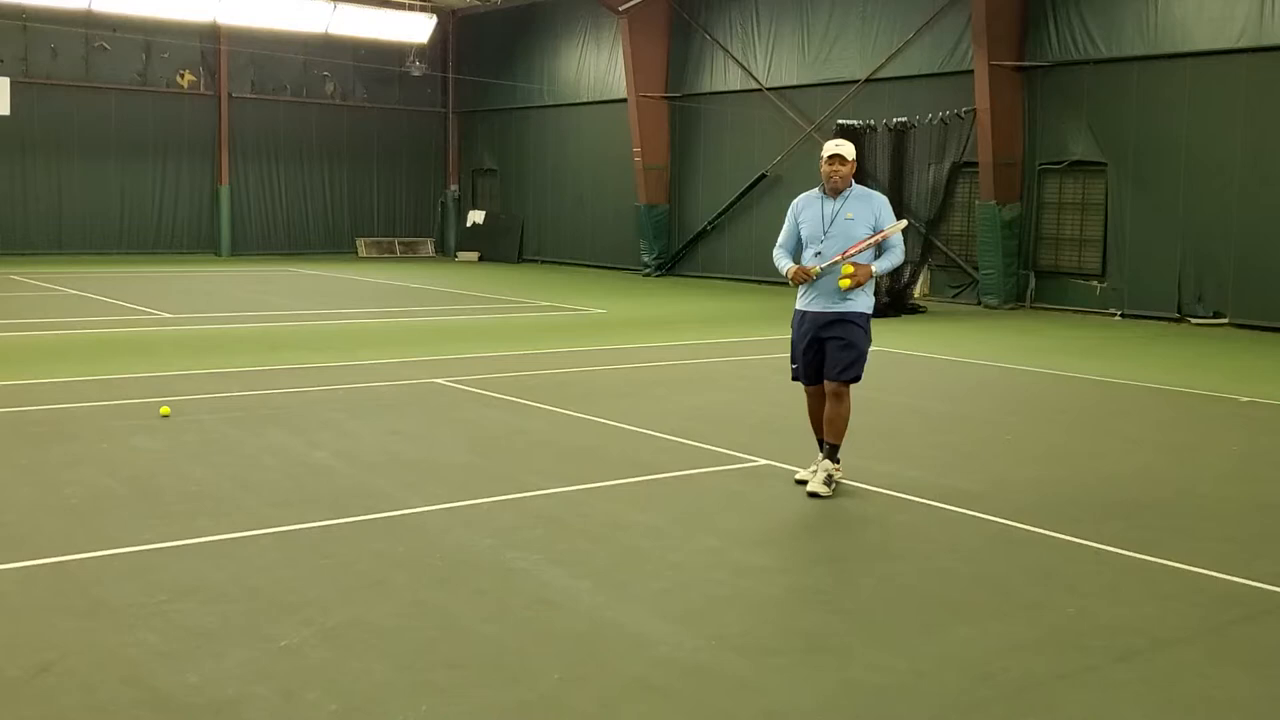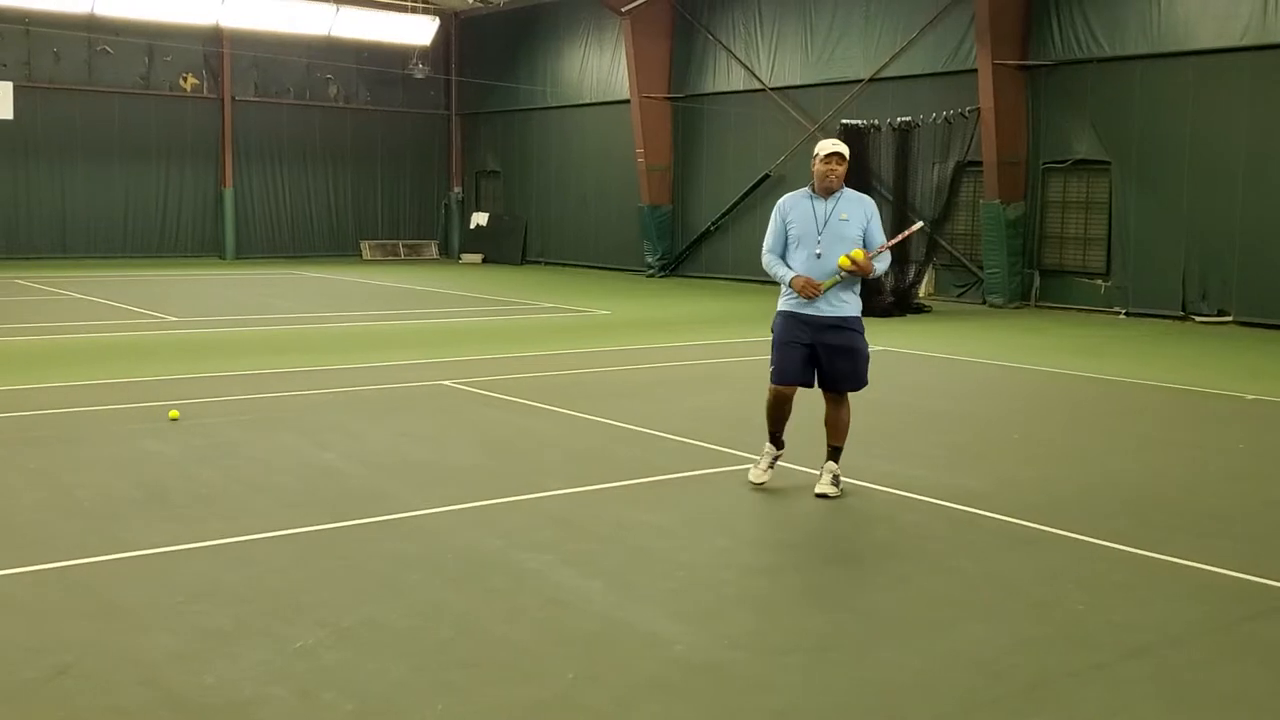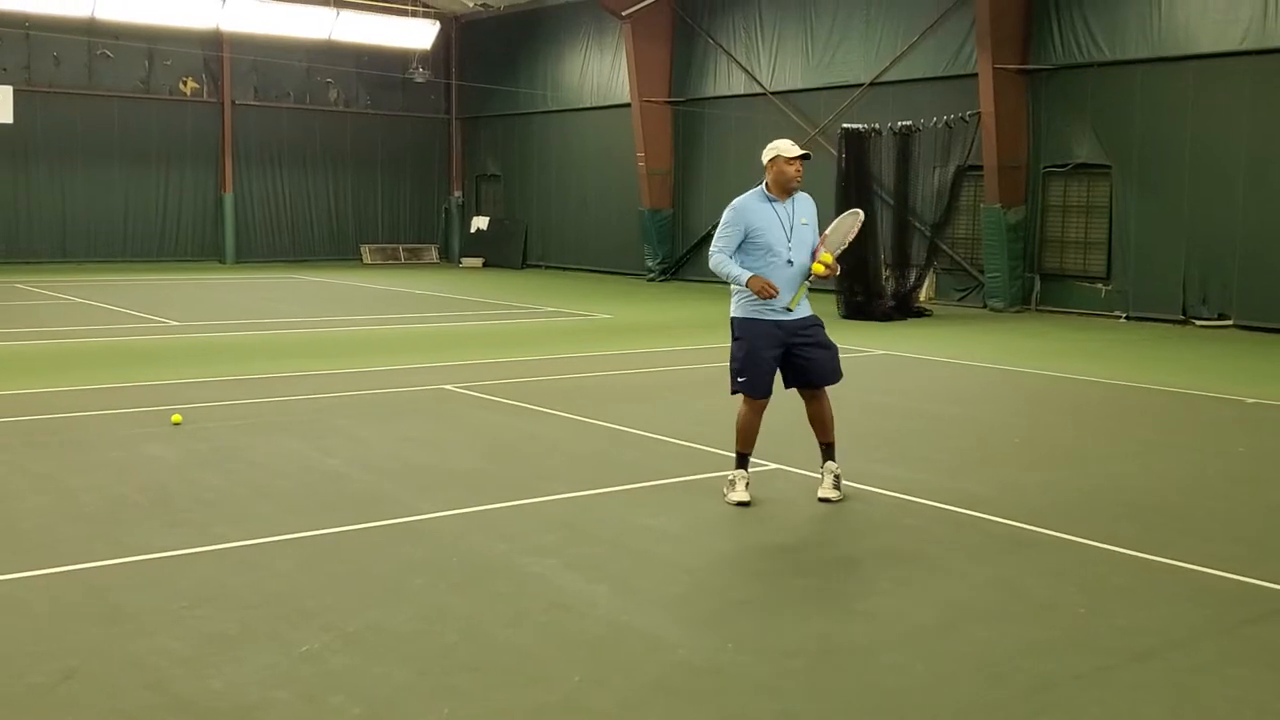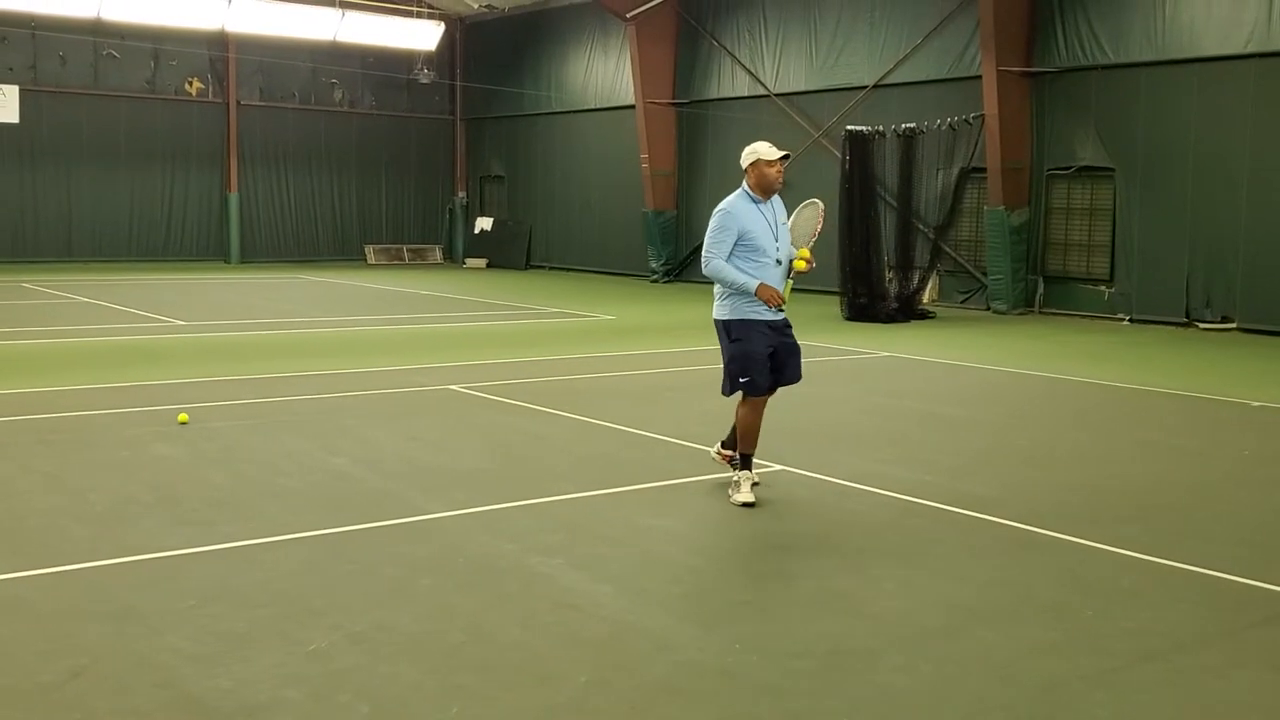
dt=0.5s
person 1, frame 1
left shoulder: (875, 202)
right shoulder: (802, 204)
left elbow: (896, 250)
right elbow: (781, 249)
left wrist: (870, 269)
right wrist: (789, 269)
left hip: (850, 312)
right hip: (808, 310)
left knee: (836, 387)
right knee: (812, 388)
left ankle: (828, 465)
right ankle: (827, 457)
person 1, frame 2
left shoulder: (864, 206)
right shoulder: (788, 204)
left elbow: (883, 254)
right elbow: (769, 255)
left wrist: (871, 267)
right wrist: (791, 279)
left hip: (842, 316)
right hip: (794, 313)
left knee: (836, 395)
right knee: (781, 389)
left ankle: (832, 466)
right ankle: (773, 448)
person 1, frame 3
left shoulder: (806, 203)
right shoulder: (742, 208)
right elbow: (717, 256)
left wrist: (824, 263)
right wrist: (748, 279)
left hip: (800, 316)
right hip: (755, 319)
left knee: (816, 391)
right knee: (755, 399)
left ankle: (830, 467)
right ankle: (740, 473)
person 1, frame 4
left shoulder: (776, 204)
right shoulder: (730, 211)
right elbow: (710, 263)
left wrist: (798, 258)
right wrist: (755, 287)
left hip: (774, 316)
right hip: (742, 318)
left knee: (766, 390)
right knee: (754, 395)
left ankle: (730, 447)
right ankle: (743, 473)
